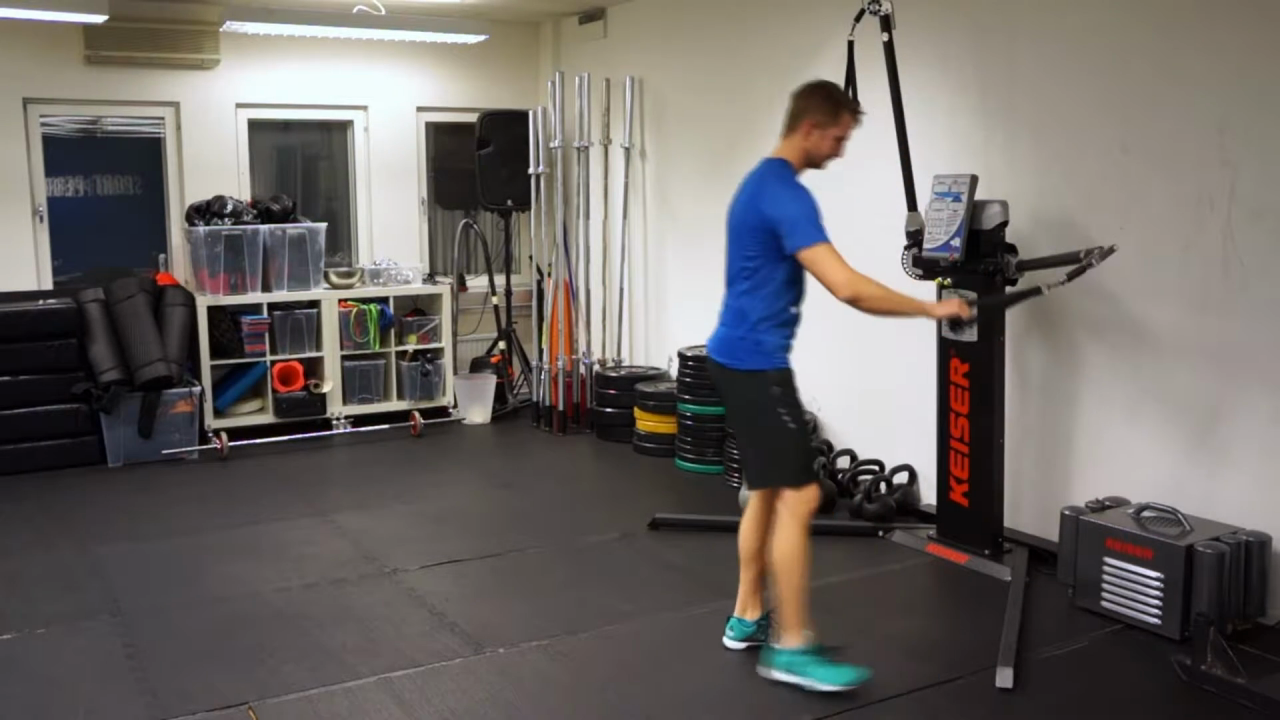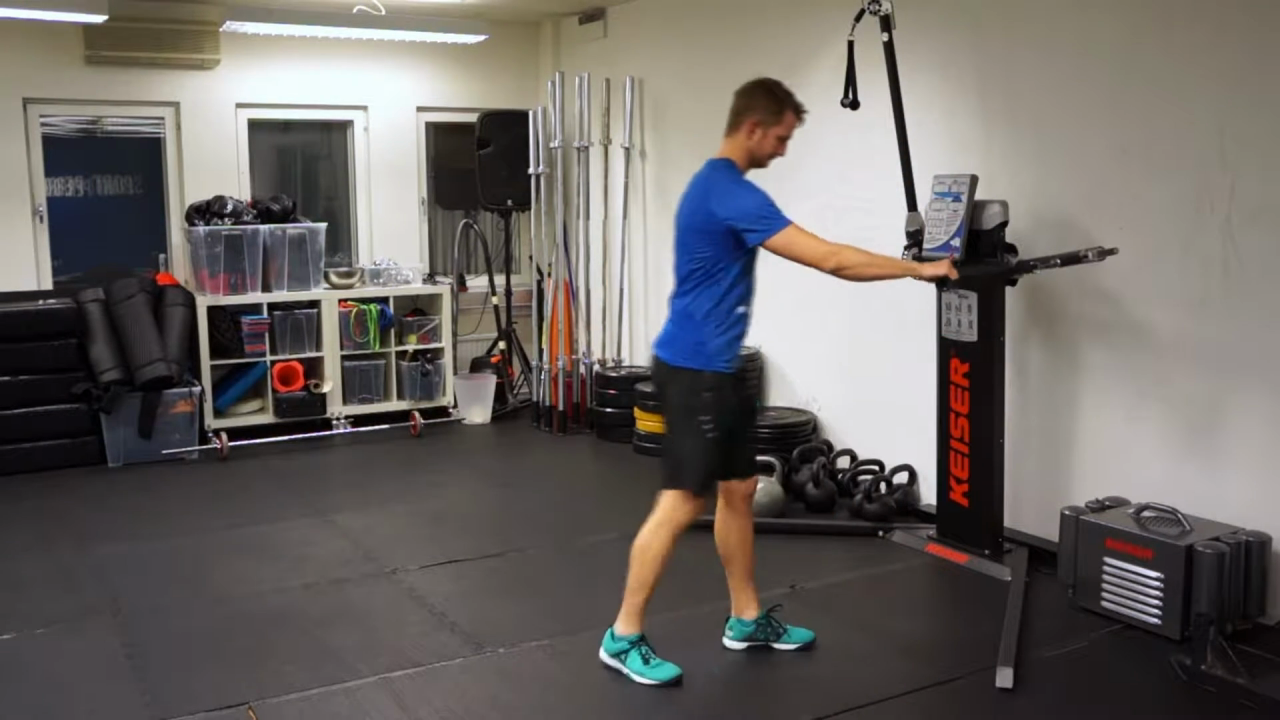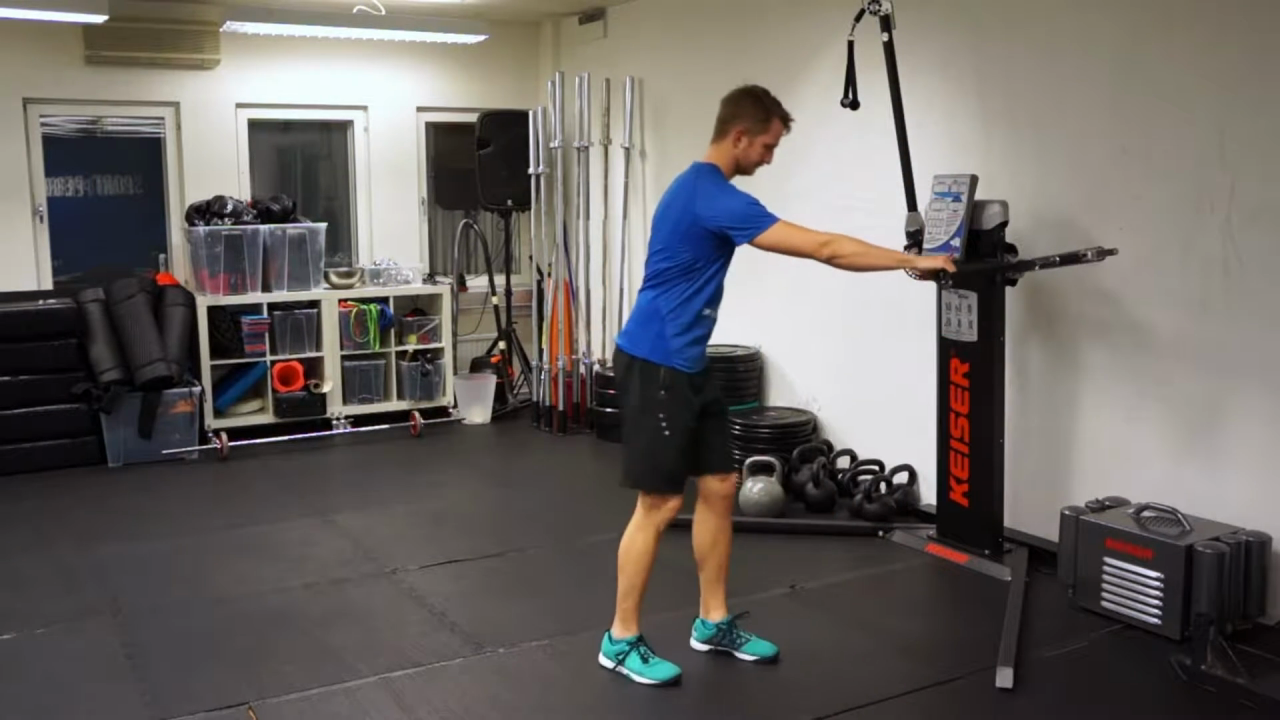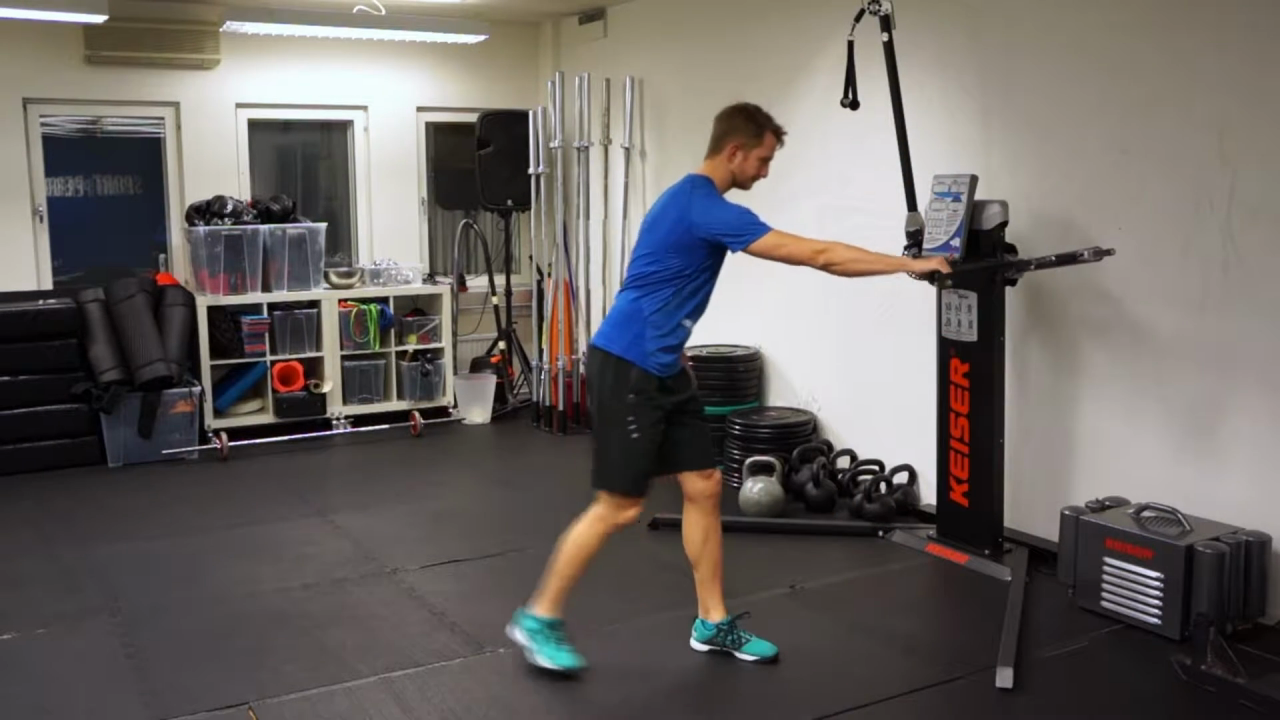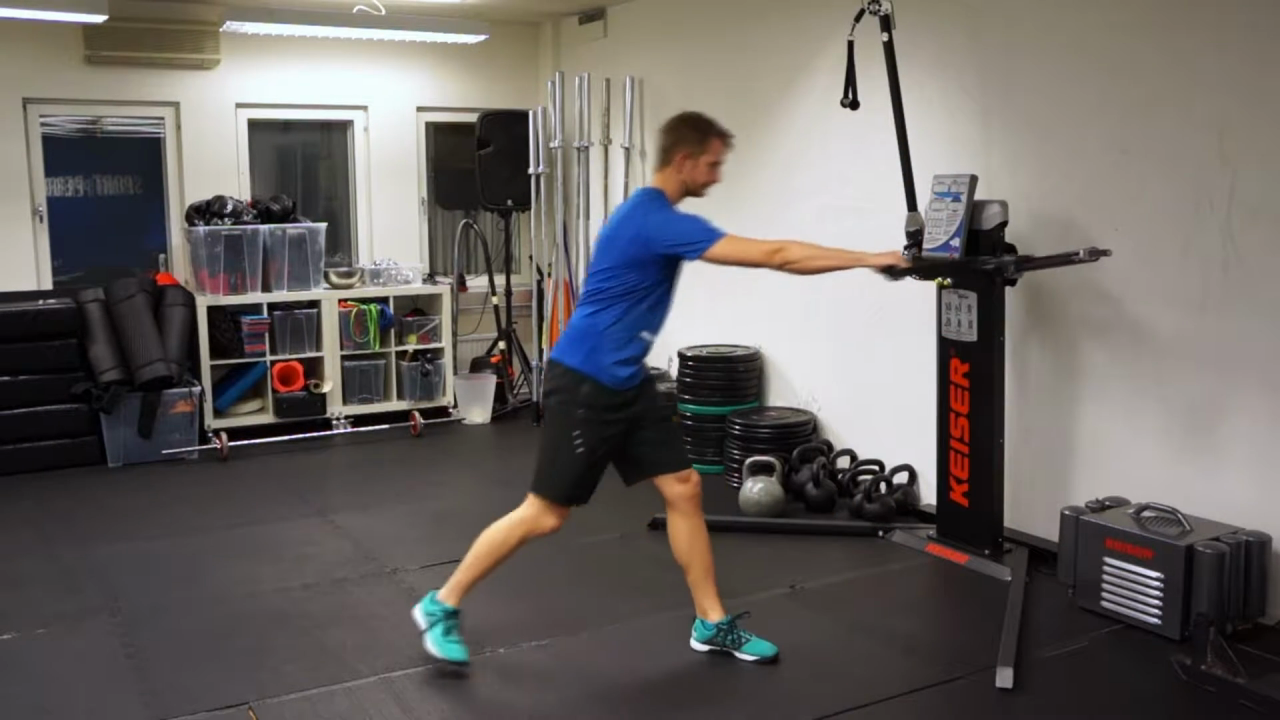
dt=0.3s
person 1, frame 1
left shoulder: (761, 184)
right shoulder: (784, 194)
right elbow: (848, 287)
right wrist: (931, 308)
left hip: (747, 357)
right hip: (752, 363)
left knee: (768, 493)
right knee: (798, 497)
left ankle: (748, 618)
right ankle: (789, 645)
person 1, frame 2
left shoulder: (714, 184)
right shoulder: (733, 194)
right elbow: (829, 259)
right wrist: (917, 269)
left hip: (711, 362)
right hip: (696, 367)
left knee: (740, 490)
right knee: (681, 504)
left ankle: (748, 618)
right ankle: (624, 635)
person 1, frame 3
left shoulder: (699, 188)
right shoulder: (714, 199)
right elbow: (823, 248)
right wrist: (913, 261)
left hip: (682, 364)
right hip: (653, 364)
left knee: (718, 489)
right knee: (660, 504)
left ankle: (714, 623)
right ankle: (621, 638)
person 1, frame 4
left shoulder: (693, 201)
right shoulder: (706, 209)
right elbow: (816, 255)
left wrist: (679, 360)
right wrist: (909, 264)
left hip: (660, 367)
right hip: (626, 366)
left knee: (704, 489)
right knee: (620, 507)
left ankle: (713, 623)
right ankle: (539, 617)
person 1, frame 5
left shoulder: (649, 215)
right shoulder: (658, 222)
right elbow: (773, 255)
right wrist: (864, 259)
left hip: (626, 381)
right hip: (585, 381)
left knee: (685, 491)
right knee: (544, 514)
left ankle: (713, 624)
right ankle: (440, 606)
